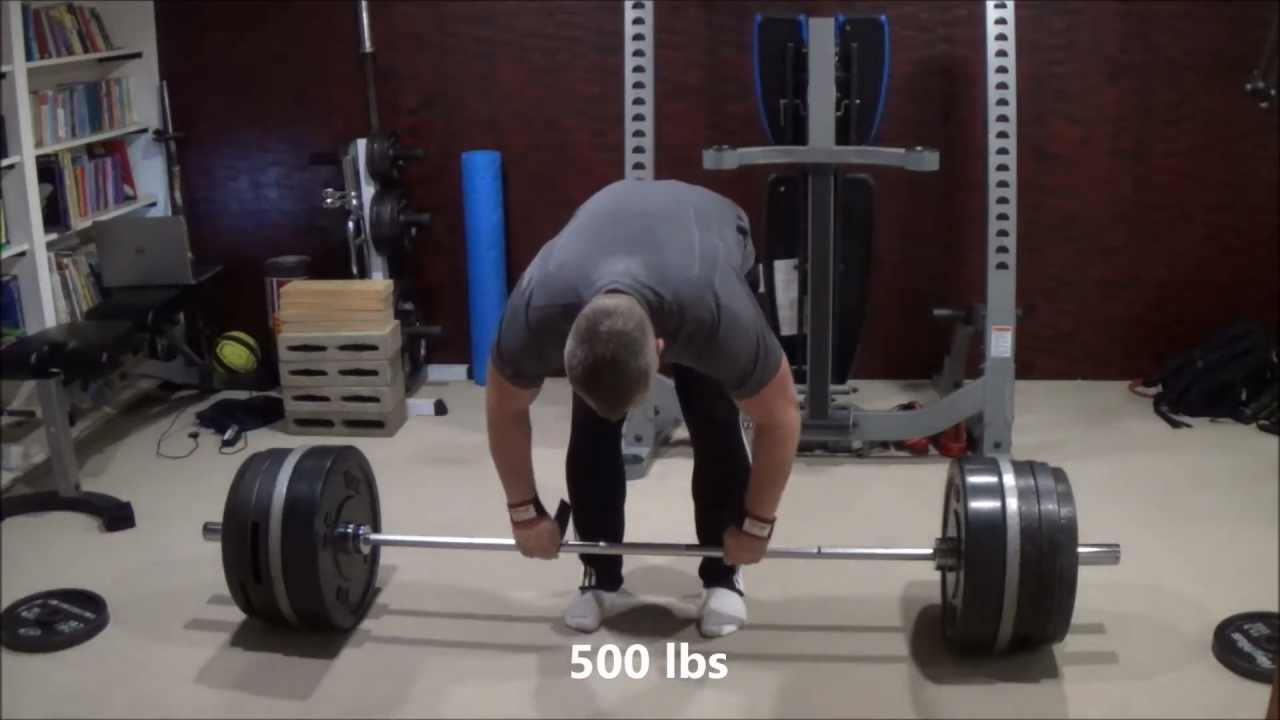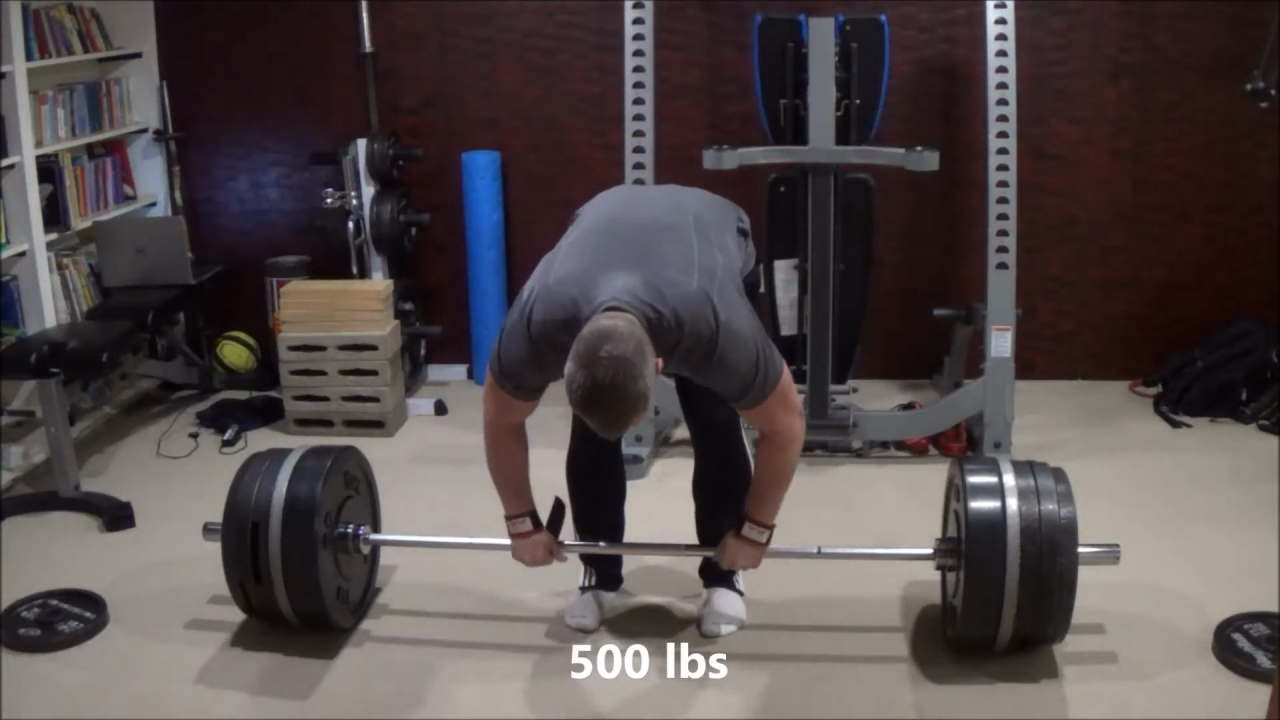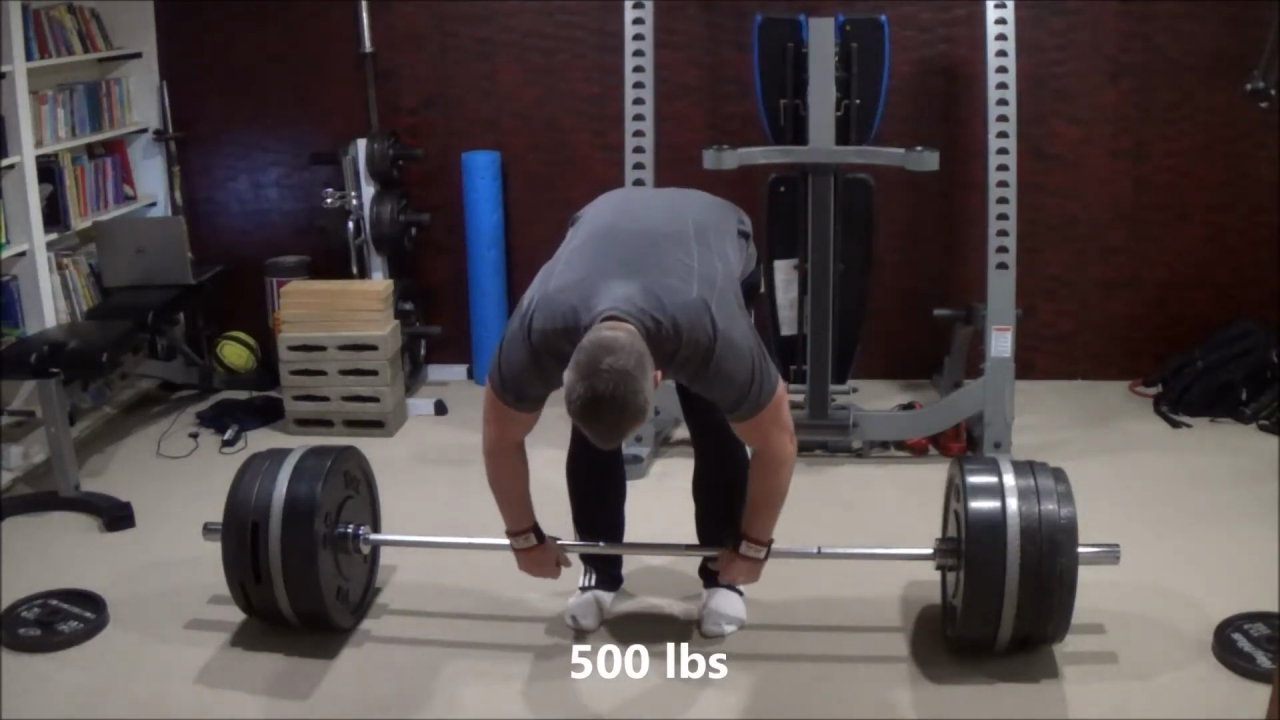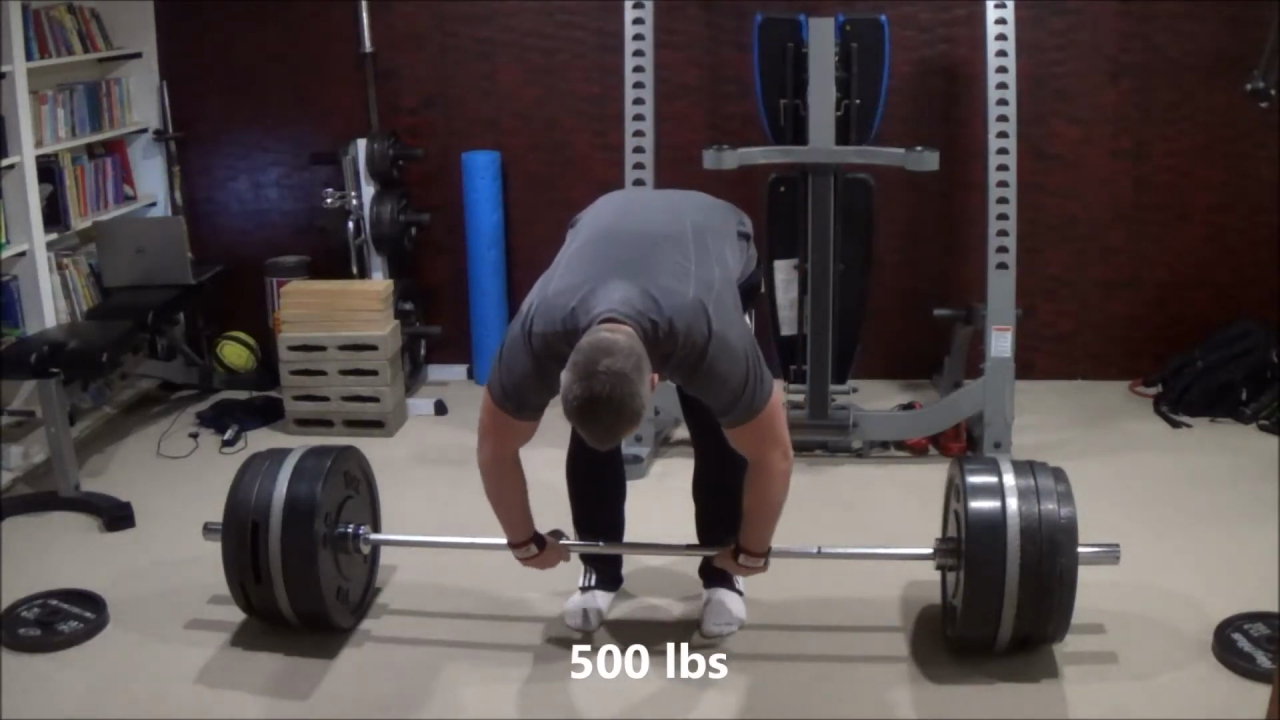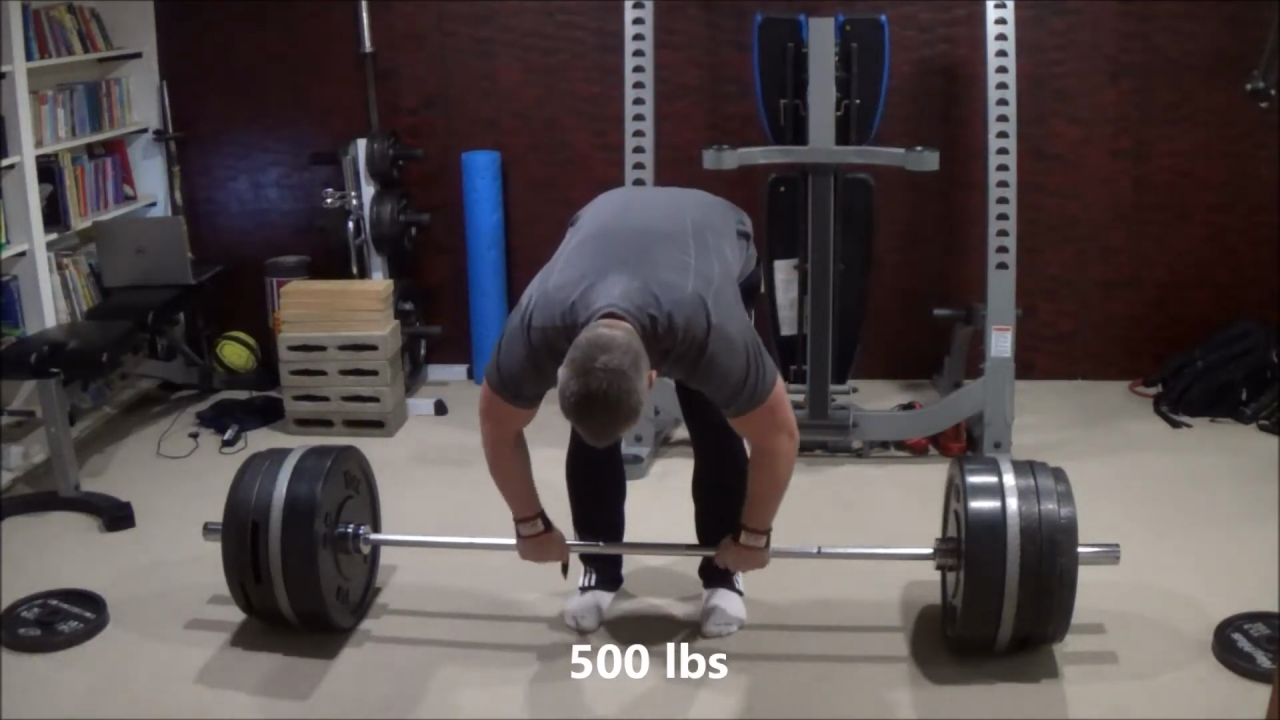
dt=0.2s
person 1, frame 1
left shoulder: (719, 314)
right shoulder: (534, 312)
left elbow: (780, 420)
right elbow: (504, 410)
left wrist: (756, 525)
right wrist: (525, 512)
left knee: (715, 425)
right knee: (590, 429)
left ankle: (722, 574)
right ankle: (599, 572)
person 1, frame 2
left shoulder: (718, 329)
right shoulder: (536, 325)
left elbow: (785, 424)
right elbow: (501, 423)
left wrist: (755, 531)
right wrist: (522, 523)
left knee: (716, 426)
right knee: (589, 433)
left ankle: (722, 574)
right ankle: (599, 571)
person 1, frame 3
left shoulder: (716, 338)
right shoulder: (536, 334)
left elbow: (775, 444)
right elbow: (501, 439)
left wrist: (752, 548)
right wrist: (524, 539)
left knee: (716, 428)
right knee: (588, 436)
left ankle: (719, 576)
right ankle: (599, 570)
person 1, frame 4
left shoulder: (714, 341)
right shoulder: (537, 339)
left elbow: (771, 455)
right elbow: (496, 449)
left wrist: (751, 553)
right wrist: (526, 545)
left knee: (716, 430)
right knee: (589, 436)
left ankle: (719, 575)
right ankle: (599, 569)
person 1, frame 5
left shoulder: (713, 337)
right shoulder: (535, 332)
left elbow: (778, 437)
right elbow: (499, 429)
left wrist: (752, 537)
right wrist: (531, 525)
left knee: (715, 428)
right knee: (588, 436)
left ankle: (721, 575)
right ankle: (599, 569)
